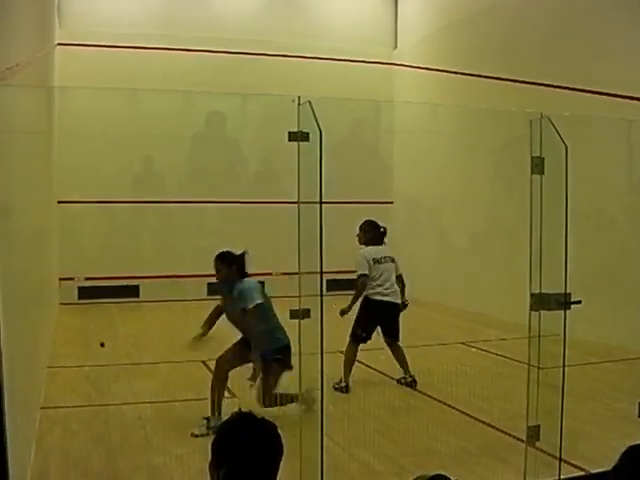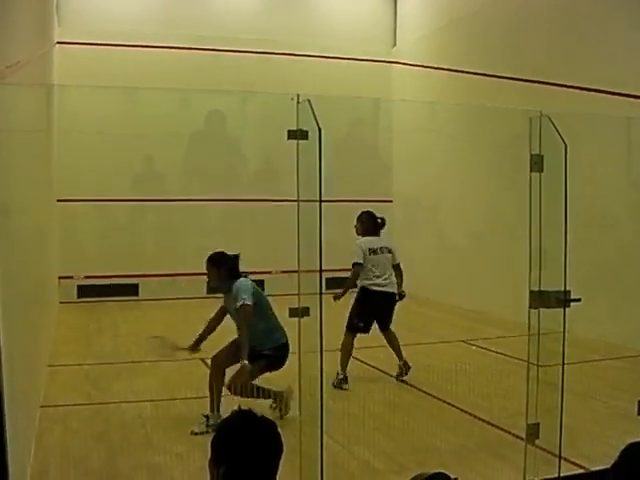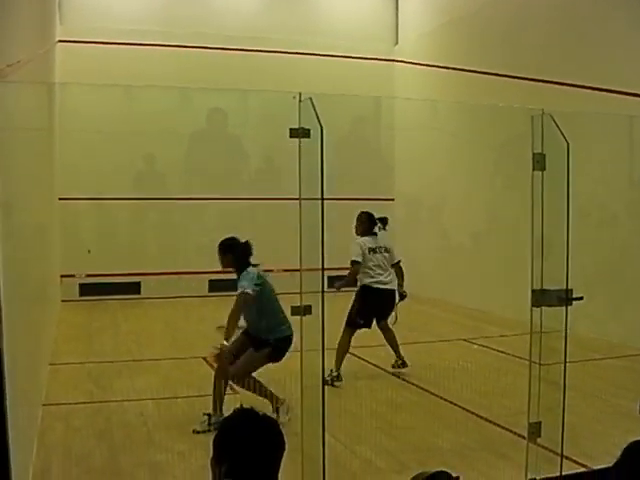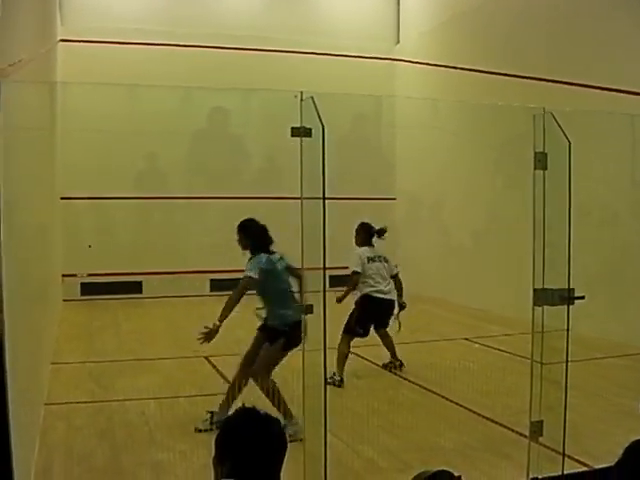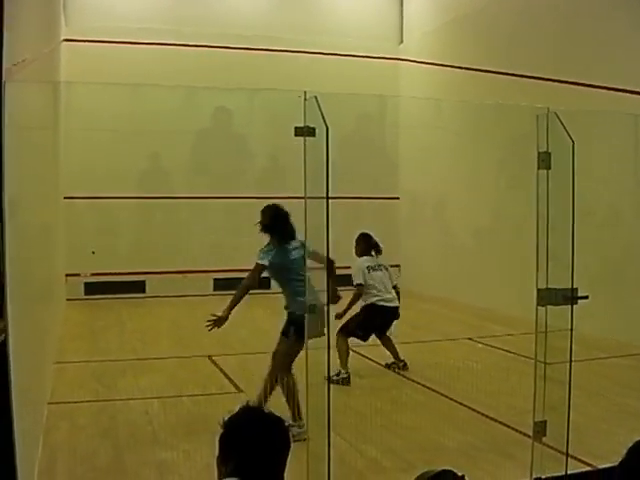
dt=0.1s
person 1, frame 1
left shoulder: (249, 287)
right shoulder: (227, 291)
left elbow: (253, 324)
right elbow: (216, 313)
right wrist: (203, 332)
left hip: (277, 346)
right hip: (253, 342)
left knee: (266, 401)
right knee: (221, 365)
left ankle: (302, 397)
right ankle: (214, 419)
person 1, frame 2
left shoulder: (242, 287)
right shoulder: (230, 289)
left elbow: (245, 325)
right elbow: (219, 317)
left wrist: (244, 361)
right wrist: (198, 341)
left hip: (273, 346)
right hip: (253, 341)
left knee: (235, 385)
right knee: (217, 363)
left ankle: (280, 396)
right ankle: (214, 418)
person 1, frame 3
left shoulder: (248, 278)
right shoulder: (246, 274)
left elbow: (237, 310)
left wrist: (226, 343)
left hip: (275, 338)
right hip: (257, 331)
left knee: (236, 374)
right knee: (223, 364)
left ankle: (278, 403)
right ankle: (216, 416)
person 1, frame 4
left shoulder: (257, 263)
right shoulder: (273, 256)
left elbow: (237, 294)
right elbow: (298, 274)
left wrist: (217, 325)
right wrist: (299, 302)
left hip: (287, 326)
right hip: (276, 321)
left knee: (259, 373)
right knee: (247, 364)
left ankle: (292, 424)
right ankle: (221, 414)
person 1, frame 5
left shoulder: (270, 251)
right shoulder: (296, 243)
left elbow: (248, 284)
right elbow: (328, 262)
left wrist: (226, 313)
right wrist: (333, 291)
left hip: (303, 313)
right hip: (312, 308)
left knee: (282, 367)
right knee: (278, 360)
left ankle: (299, 425)
right ankle: (257, 409)
person 2, frame 1
left shoulder: (365, 253)
right shoulder: (389, 253)
left elbow: (362, 284)
right elbow: (400, 280)
left wrist: (350, 306)
right wrist: (402, 298)
left hip: (373, 303)
right hip: (393, 304)
left knee: (354, 342)
right knee: (392, 341)
left ankle: (344, 382)
right ankle: (408, 376)
person 2, frame 2
left shoulder: (362, 243)
right shoulder: (387, 243)
left elbow: (356, 272)
right elbow: (398, 269)
left wrist: (343, 292)
right wrist: (399, 288)
left hip: (369, 293)
right hip: (389, 294)
left knee: (350, 332)
right knee: (385, 329)
left ankle: (342, 375)
right ankle: (402, 363)
person 2, frame 3
left shoulder: (361, 243)
right shoulder: (385, 243)
left elbow: (355, 270)
right elbow: (398, 268)
left wrist: (342, 284)
right wrist: (401, 288)
left hip: (370, 291)
right hip: (389, 291)
left knee: (348, 330)
right knee: (383, 323)
left ankle: (336, 372)
right ankle: (399, 359)
person 2, frame 4
left shoulder: (360, 253)
right shoulder: (383, 255)
left elbow: (355, 280)
right elbow: (397, 280)
left wrist: (344, 295)
right wrist: (400, 298)
left hip: (370, 300)
right hip: (388, 300)
left knee: (347, 336)
right knee: (381, 330)
left ankle: (338, 376)
right ankle: (395, 361)
person 2, frame 5
left shoulder: (359, 264)
right shoulder: (382, 264)
left elbow: (359, 292)
right elbow: (396, 289)
left wrist: (344, 310)
right wrist: (396, 308)
left hip: (375, 308)
right hip: (392, 308)
left knee: (342, 335)
right knee: (380, 334)
left ankle: (343, 372)
right ankle: (399, 362)
